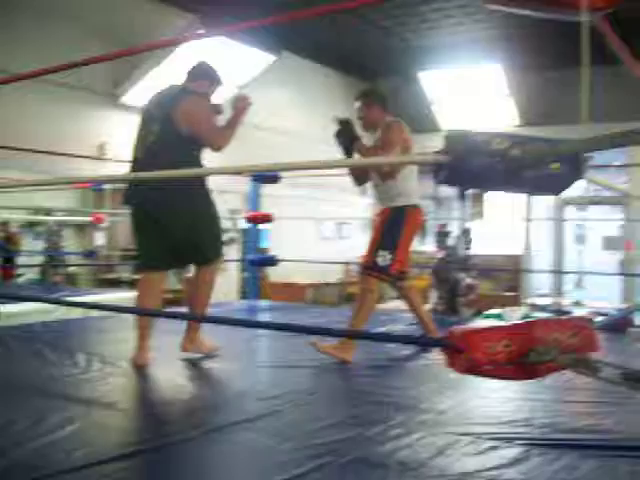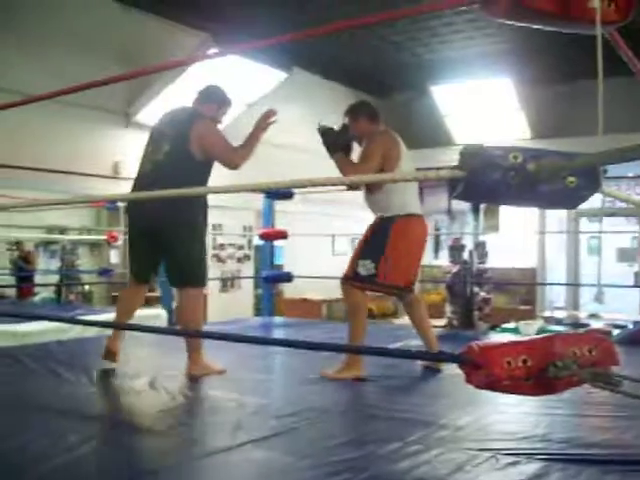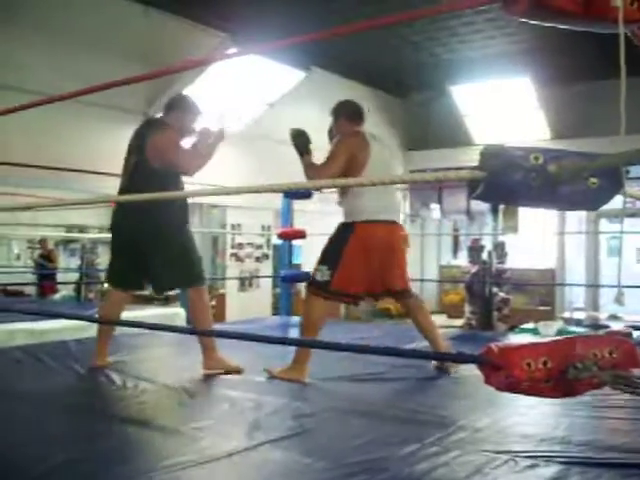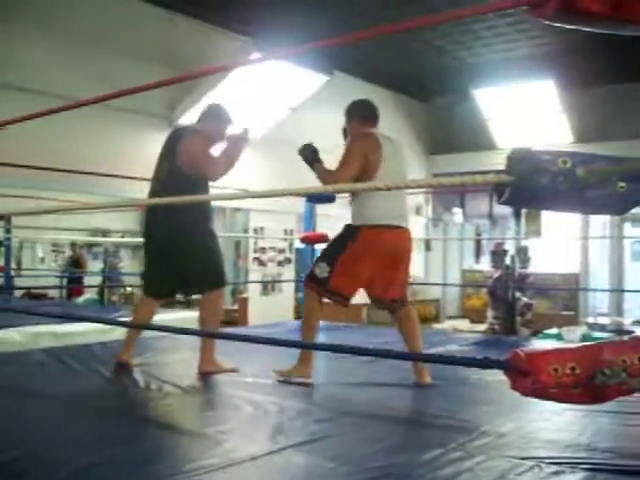
dt=0.4s
person 1, frame 1
left shoulder: (159, 100)
right shoulder: (193, 103)
right elbow: (216, 141)
left wrist: (208, 116)
right wrist: (238, 114)
left hip: (145, 193)
right hip: (182, 194)
left knee: (152, 269)
right knee: (207, 260)
left ankle: (142, 347)
right ankle: (192, 335)
person 1, frame 2
left shoulder: (168, 118)
right shoulder: (204, 126)
right elbow: (234, 160)
left wrist: (218, 141)
right wrist: (258, 131)
left hip: (144, 208)
right hip: (180, 214)
left knee: (139, 279)
right knee: (192, 286)
left ankle: (114, 340)
right ankle: (196, 360)
person 1, frame 3
left shoulder: (147, 130)
right shoulder: (165, 135)
right elbow: (186, 167)
left wrist: (200, 143)
right wrist: (213, 143)
left hip: (129, 220)
right hip: (160, 223)
left knee: (120, 288)
right knee: (195, 285)
left ankle: (100, 354)
right ankle: (210, 356)
person 1, frame 4
left shoulder: (179, 138)
right shoulder: (195, 143)
left elbow: (207, 169)
right elbow: (213, 172)
left wrist: (230, 146)
right wrist: (237, 147)
left hip: (161, 226)
right hip: (188, 227)
left knee: (155, 292)
right knee: (213, 289)
left ankle: (126, 350)
right ankle: (208, 359)
person 2, frame 1
left shoulder: (395, 128)
right shoulder: (381, 136)
left elbow: (387, 164)
right elbow: (360, 179)
left wrist: (356, 144)
right wrist: (349, 150)
left hip: (401, 211)
right hip: (392, 212)
left knee: (371, 274)
right knee: (398, 278)
left ankle: (347, 345)
right ankle: (432, 332)
person 2, frame 2
left shoulder: (378, 139)
right shoulder: (389, 142)
left elbow: (358, 178)
left wrist: (336, 151)
right wrist: (345, 152)
left hip: (396, 223)
right hip: (414, 223)
left knee: (354, 284)
right knee: (406, 292)
left ankle: (354, 363)
right ankle: (435, 355)
person 2, frame 3
left shoulder: (347, 141)
right shoulder: (383, 147)
left elbow: (320, 178)
left wrist: (304, 153)
left hip: (361, 227)
right hip: (392, 228)
left knee: (319, 291)
right knee: (404, 295)
left ankle: (299, 366)
right ankle: (443, 354)
person 2, frame 4
left shoulder: (360, 143)
right shoulder: (394, 148)
left elbow: (335, 181)
left wrist: (315, 162)
left hip: (368, 231)
right hip: (400, 234)
left knee: (315, 287)
right knee: (398, 305)
left ankle: (304, 365)
right ankle: (422, 372)
